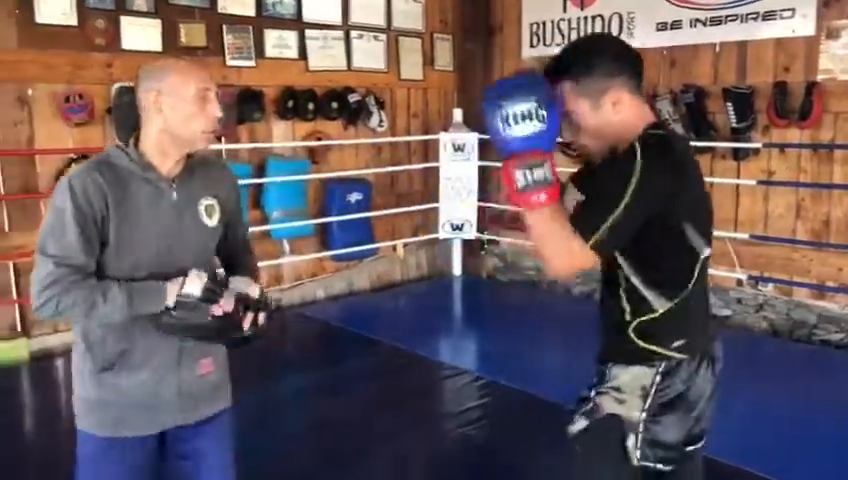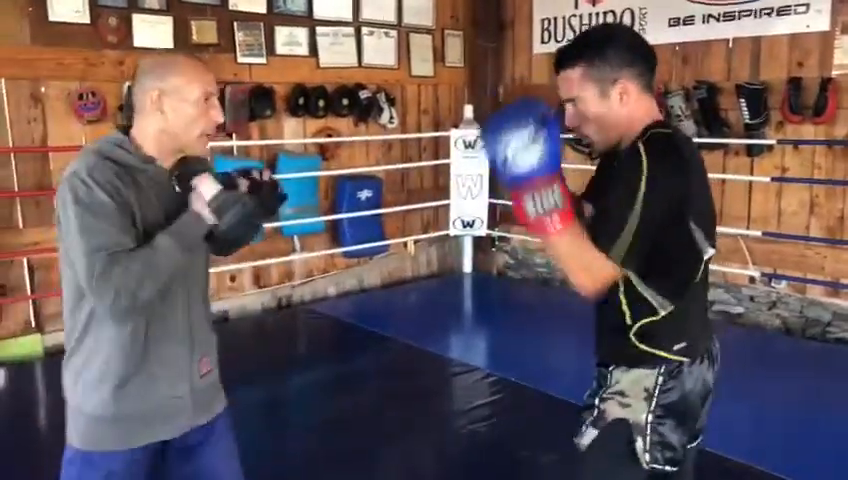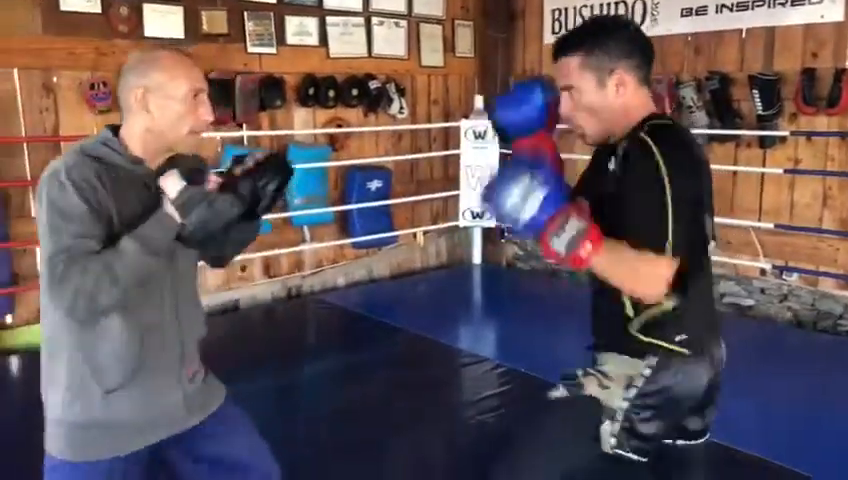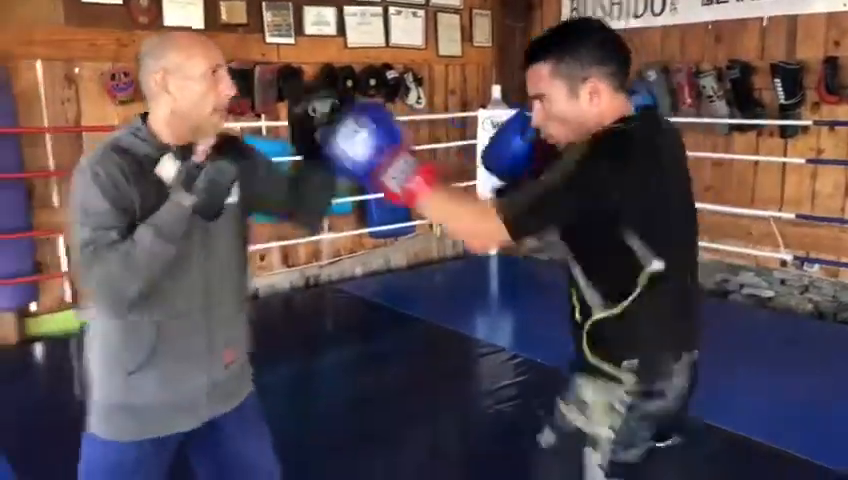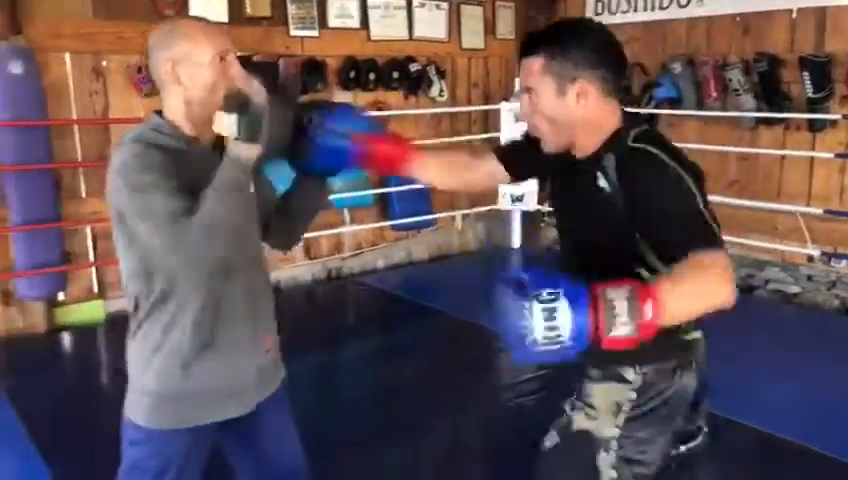
dt=0.2s
person 1, frame 1
left shoulder: (645, 163)
right shoulder: (656, 151)
left elbow: (565, 260)
right elbow: (576, 208)
left wrist: (528, 164)
right wrist: (536, 166)
left hip: (653, 368)
right hip: (687, 356)
person 1, frame 2
left shoulder: (651, 163)
right shoulder: (633, 153)
left elbow: (590, 274)
right elbow: (590, 226)
left wrist: (537, 184)
right wrist: (541, 177)
left hip: (653, 371)
right hip: (679, 359)
person 1, frame 3
left shoulder: (657, 154)
right shoulder: (623, 147)
left elbow: (651, 279)
right elbow: (583, 212)
left wrist: (561, 227)
right wrist: (536, 151)
left hip: (647, 362)
right hip: (689, 353)
person 1, frame 4
left shoulder: (603, 162)
right shoulder: (651, 137)
left elbow: (488, 232)
left wrist: (397, 170)
right wrist: (529, 168)
left hip: (625, 375)
person 1, frame 5
left shoulder: (654, 167)
right shoulder: (564, 144)
left elbow: (716, 281)
right elbow: (470, 171)
left wrist: (620, 311)
right wrist: (378, 149)
left hip: (642, 371)
right hip: (620, 361)
person 2, frame 1
left shoulder: (218, 181)
right shoulder: (89, 186)
left elbow: (237, 253)
right elbow: (51, 293)
left wrist: (246, 288)
right wrist: (164, 294)
left hip: (202, 388)
right hip: (117, 398)
person 2, frame 2
left shoulder: (195, 175)
right shoulder: (92, 179)
left elbow: (219, 243)
right elbow: (116, 292)
left wrist: (251, 209)
right wrist: (201, 215)
left hip: (196, 391)
right hip: (116, 406)
person 2, frame 3
left shoulder: (182, 174)
right shoulder: (72, 179)
left elbow: (217, 252)
right elbow: (76, 296)
right wrist: (170, 218)
left hip: (184, 392)
right hip: (98, 412)
person 2, frame 4
left shoulder: (227, 156)
right shoulder: (106, 169)
left elbow: (304, 208)
right elbow: (109, 286)
left wrist: (321, 155)
right wrist: (185, 200)
left hip: (221, 379)
right hip: (138, 396)
person 2, frame 5
left shoulder: (229, 150)
right shoulder: (138, 163)
left elbow: (282, 231)
right elbow: (195, 258)
left wrist: (317, 169)
right wrist: (244, 156)
left hip: (252, 368)
right hip: (178, 384)
